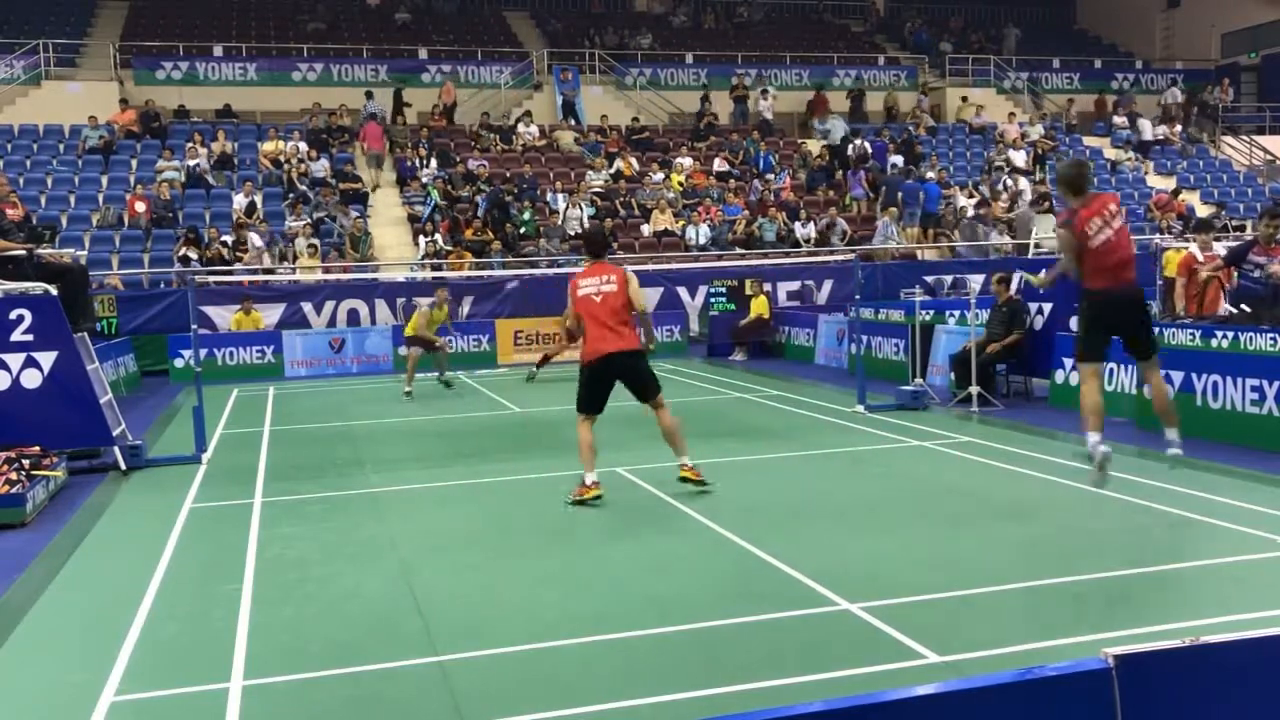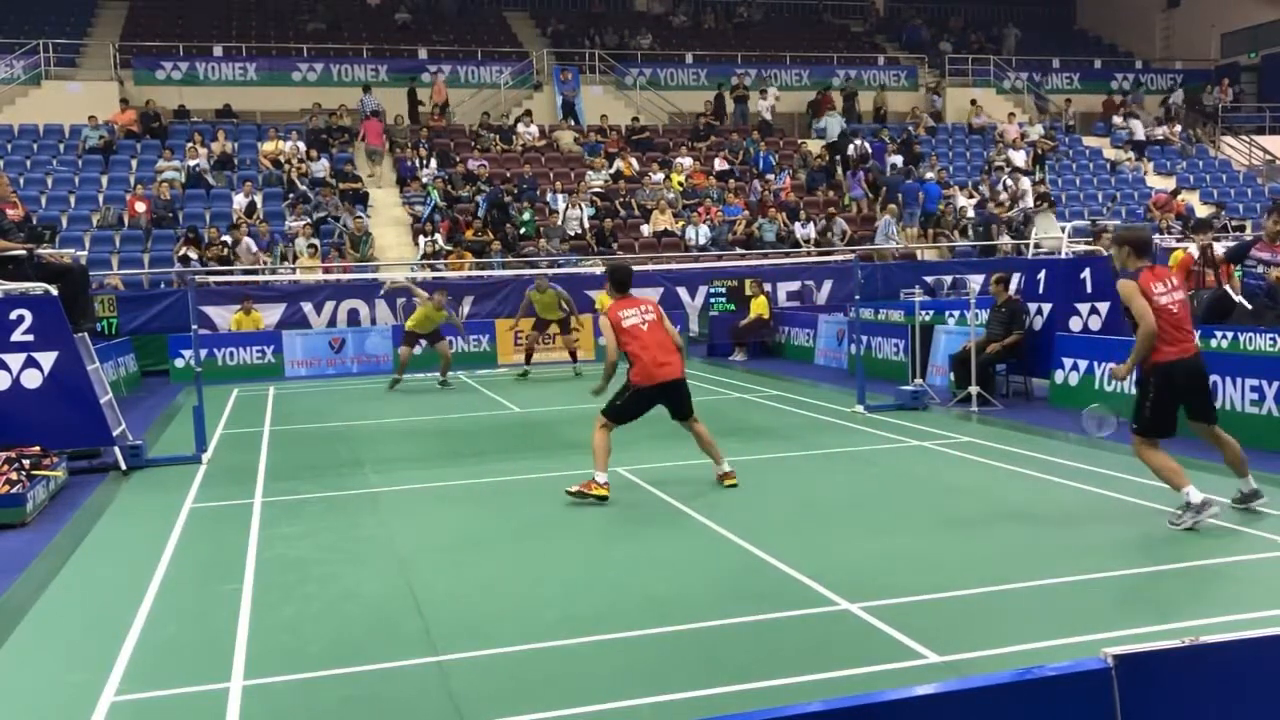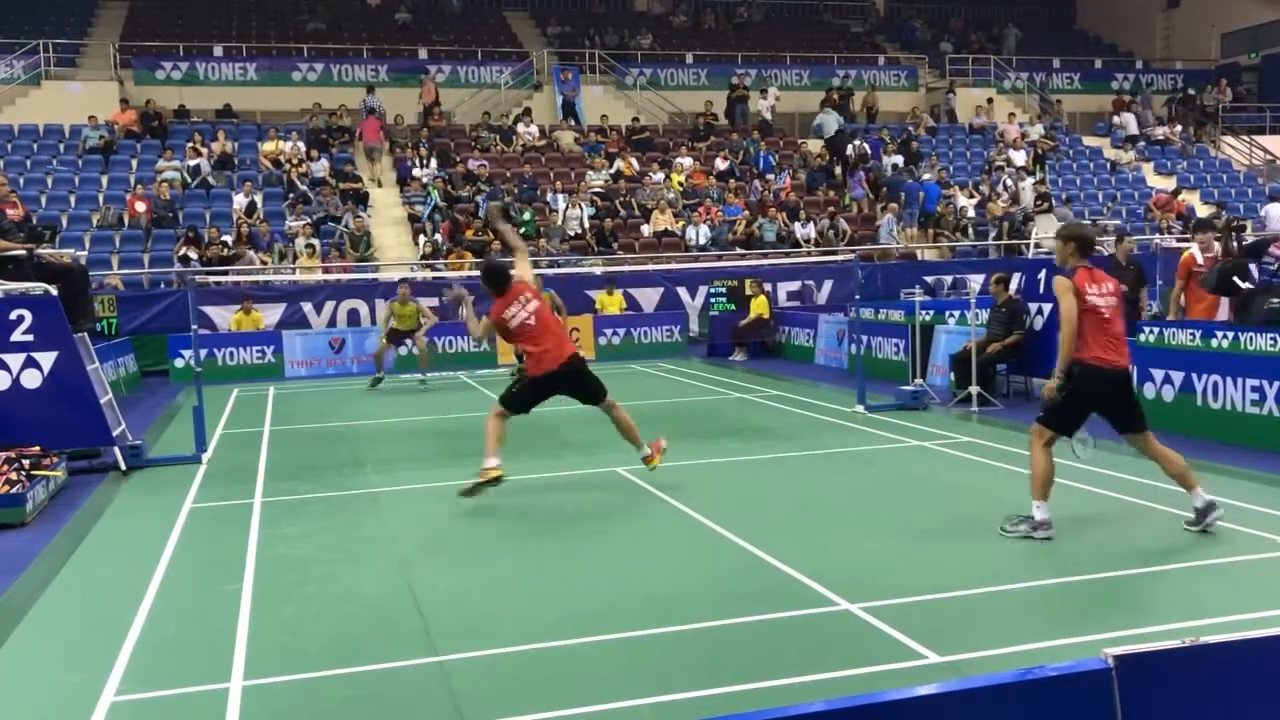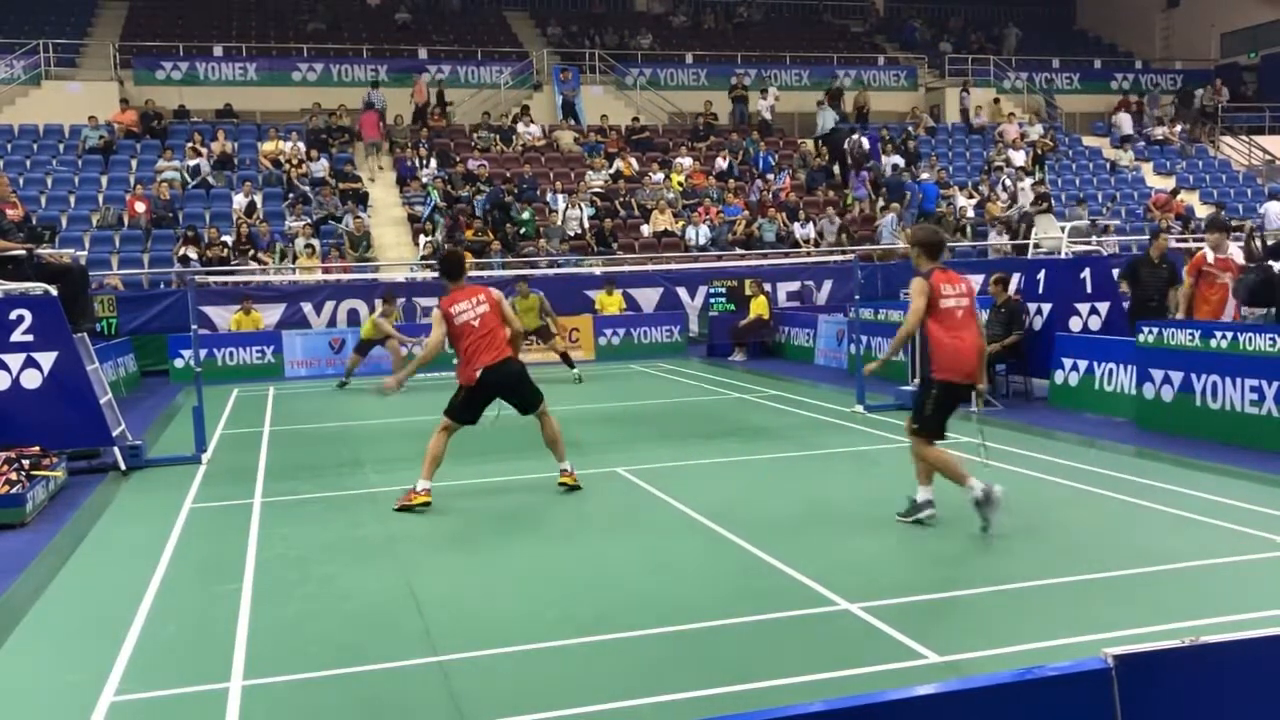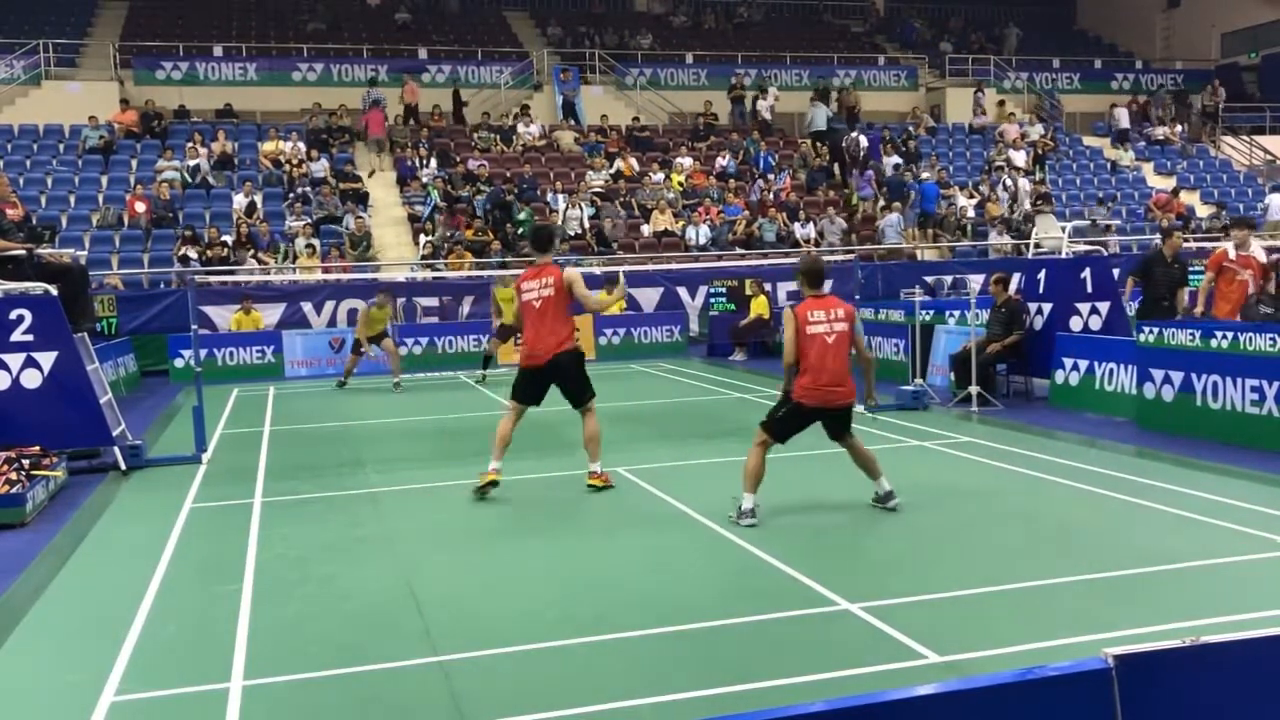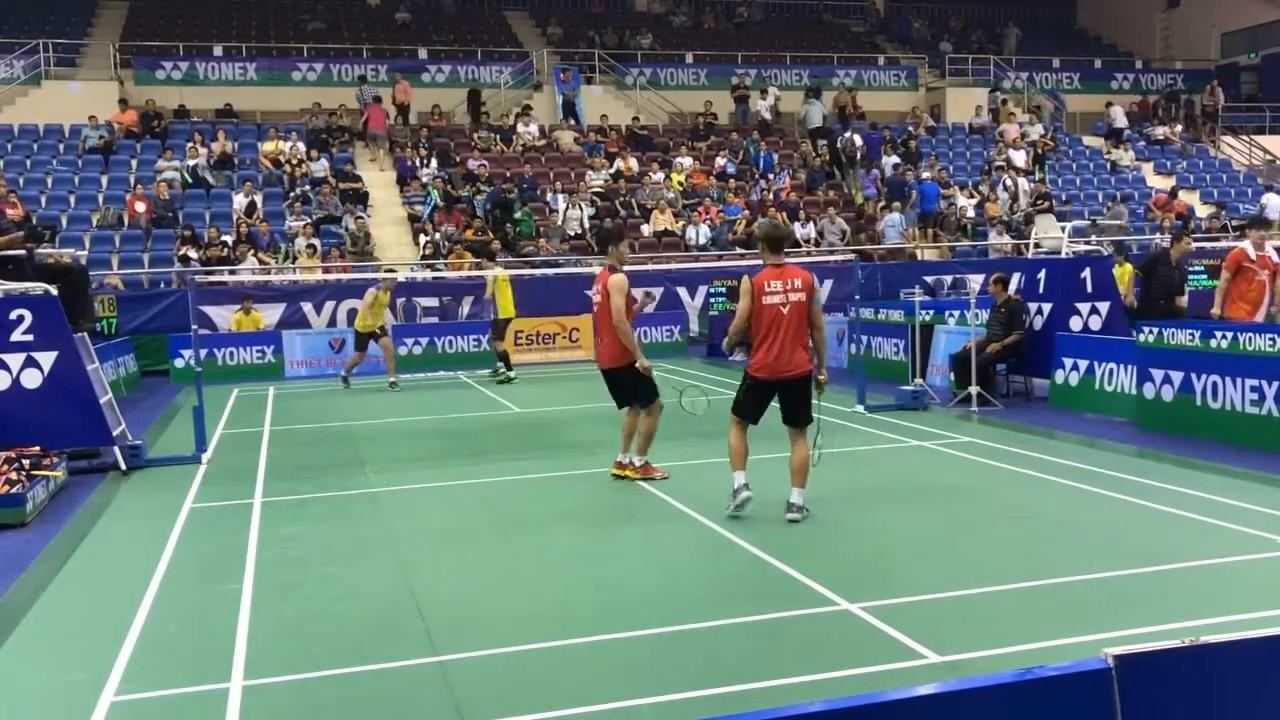
dt=0.4s
person 1, frame 1
left shoulder: (1067, 226)
right shoulder: (1111, 199)
left elbow: (1072, 271)
left hip: (1097, 299)
right hip: (1131, 294)
left knee: (1090, 378)
right knee: (1151, 371)
left ankle: (1096, 445)
right ankle: (1172, 439)
person 1, frame 2
left shoulder: (1128, 282)
right shoulder: (1171, 275)
left elbow: (1148, 327)
right elbow: (1179, 320)
left wrist: (1129, 365)
left hip: (1162, 368)
right hip: (1192, 362)
left knee: (1144, 444)
right knee: (1211, 431)
left ankle: (1196, 500)
right ankle: (1249, 489)
person 1, frame 3
left shoulder: (1064, 280)
right shoulder: (1110, 281)
left elbow: (1068, 327)
left wrist: (1056, 376)
left hip: (1091, 372)
right hip: (1119, 370)
left knee: (1040, 438)
right knee: (1146, 444)
left ankle: (1040, 518)
right ankle: (1203, 504)
person 1, frame 4
left shoulder: (923, 282)
right shoulder: (963, 282)
left elbow: (910, 327)
right elbow: (979, 333)
left wrist: (881, 360)
right wrist: (981, 378)
left hip: (943, 373)
right hip: (966, 373)
left knee: (922, 446)
right knee: (917, 430)
left ankle: (980, 491)
right ankle: (923, 499)
person 1, frame 5
left shoulder: (793, 312)
right shoulder: (847, 309)
left elbow: (789, 359)
right elbow: (864, 355)
left wrist: (786, 387)
right wrist: (871, 391)
left hip: (805, 396)
right hip: (842, 395)
left knee: (760, 443)
right knee: (848, 442)
left ankle: (747, 507)
right ankle: (885, 492)
person 1, frame 6
left shoulder: (752, 281)
right shoulder: (806, 278)
left elbow: (738, 328)
right elbow: (817, 327)
right wrist: (821, 366)
left hip: (762, 370)
right hip: (798, 369)
left knee: (738, 424)
right knee: (798, 435)
left ankle: (740, 485)
right ankle: (796, 501)
person 2, frame 1
left shoulder: (575, 282)
right shoulder: (625, 275)
left elbow: (573, 327)
right elbow: (640, 308)
right wrist: (649, 337)
left hip: (593, 358)
right hip: (627, 352)
left knee: (584, 420)
right knee: (660, 406)
left ankle: (590, 482)
right ankle: (686, 467)
person 2, frame 2
left shoulder: (608, 316)
right shoulder: (652, 305)
left elbow: (613, 357)
right elbow: (678, 343)
left wrist: (602, 384)
left hip: (644, 380)
right hip: (674, 375)
left knee: (602, 426)
right knee: (691, 423)
left ankle: (599, 483)
right ankle: (725, 471)
person 2, frame 3
left shoulder: (494, 315)
right shoulder: (524, 285)
left elbow: (477, 335)
right elbow: (521, 250)
left wrist: (465, 303)
right wrist: (500, 223)
left hip: (539, 372)
right hip: (569, 362)
left knee: (496, 416)
right knee: (611, 406)
left ankle: (491, 469)
right ankle: (647, 454)
person 2, frame 4
left shoulder: (442, 310)
right shoulder: (491, 293)
left elbow: (432, 350)
right elbow: (517, 330)
left wrist: (400, 377)
left hip: (476, 377)
right hip: (508, 366)
left knee: (444, 430)
right knee: (543, 414)
left ankle: (421, 491)
right ankle: (566, 472)
person 2, frame 5
left shoulder: (522, 280)
right shoulder: (567, 274)
right elbow: (593, 305)
right wrist: (618, 293)
left hip: (532, 358)
right hip: (565, 354)
left knee: (512, 413)
right knee: (588, 411)
left ankle: (492, 471)
right ankle: (595, 472)
person 2, frame 6
left shoulder: (600, 278)
right shoulder: (617, 279)
right elbow: (619, 322)
left wrist: (639, 304)
right wrist: (639, 356)
left hip: (607, 358)
right hip: (622, 358)
left knee: (636, 407)
right knee: (654, 407)
left ankle: (623, 461)
right ankle: (638, 463)
